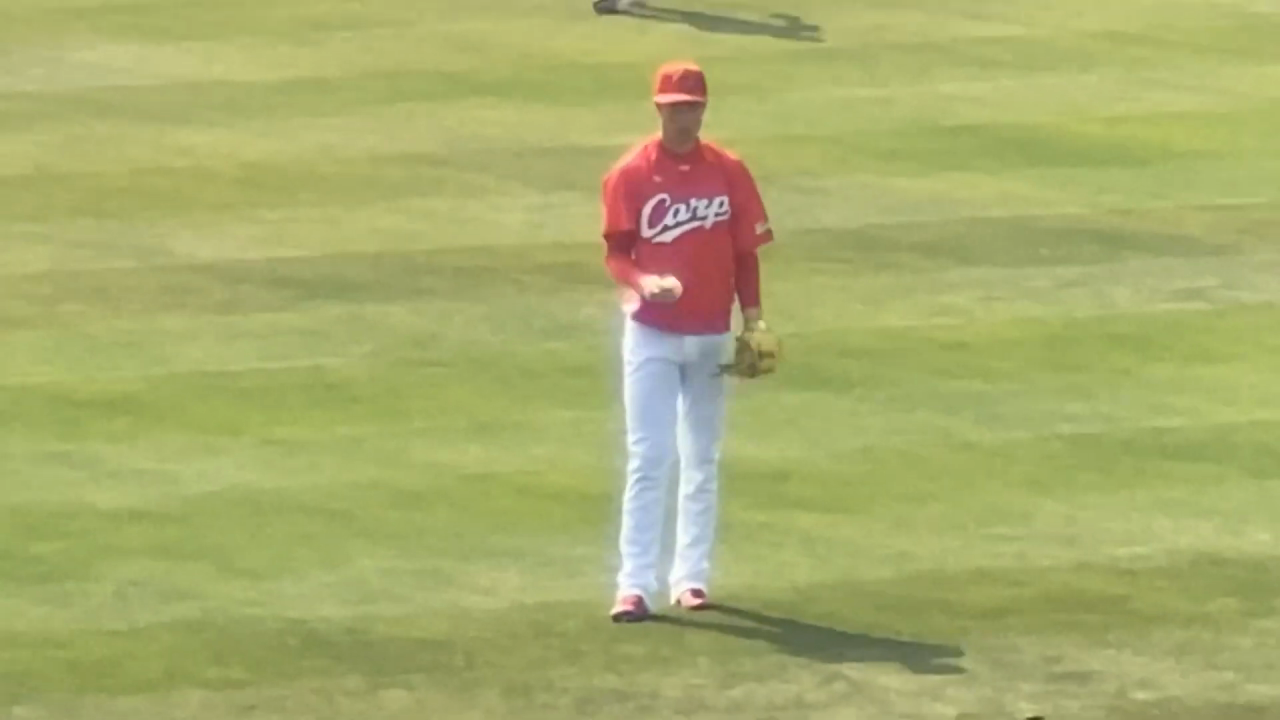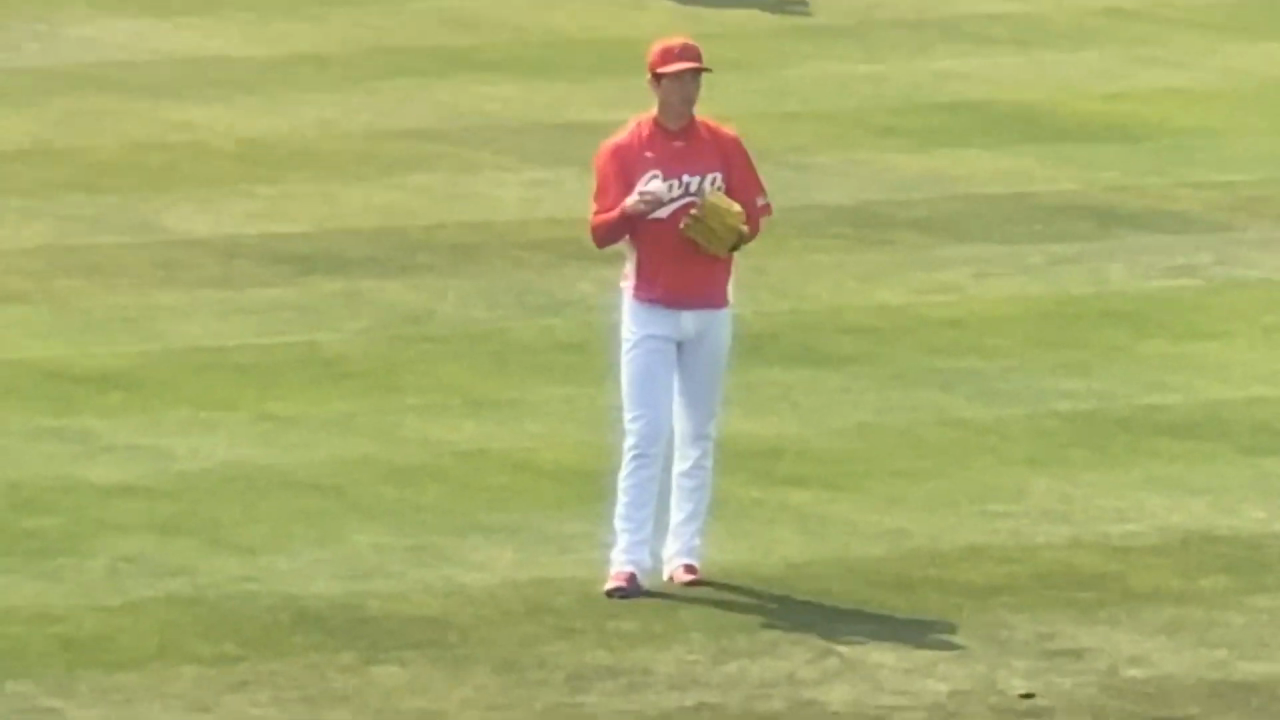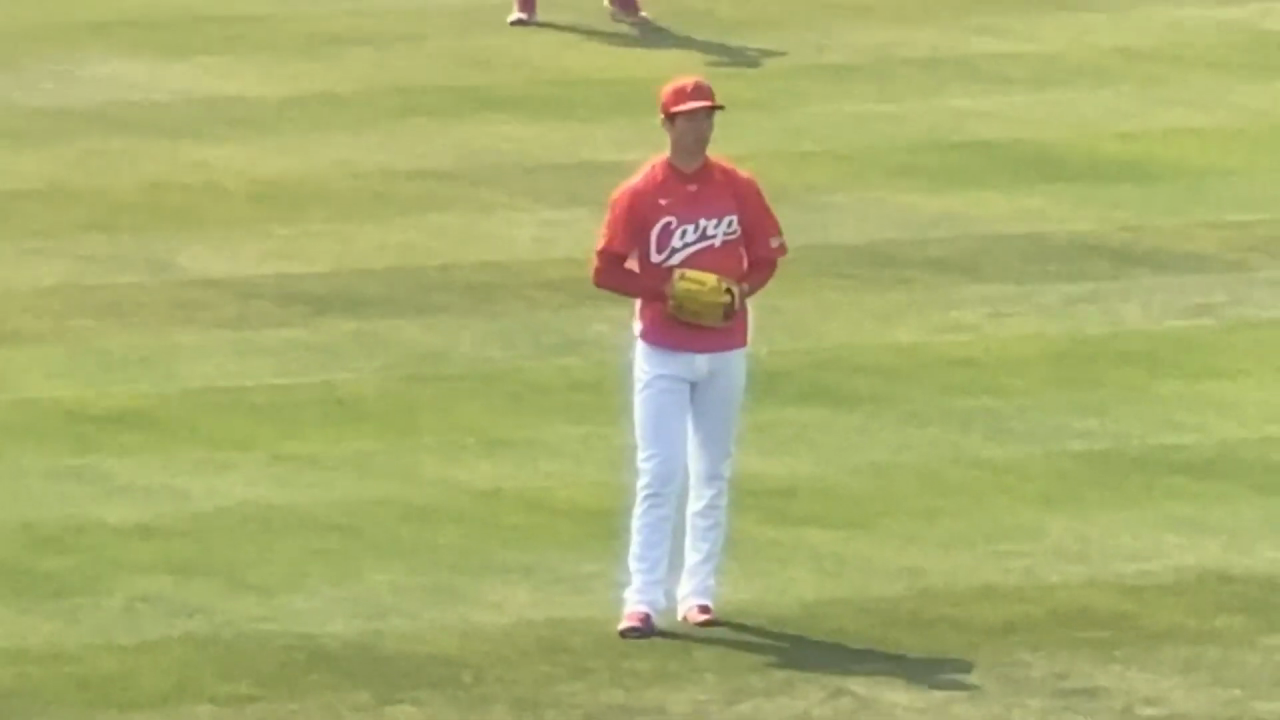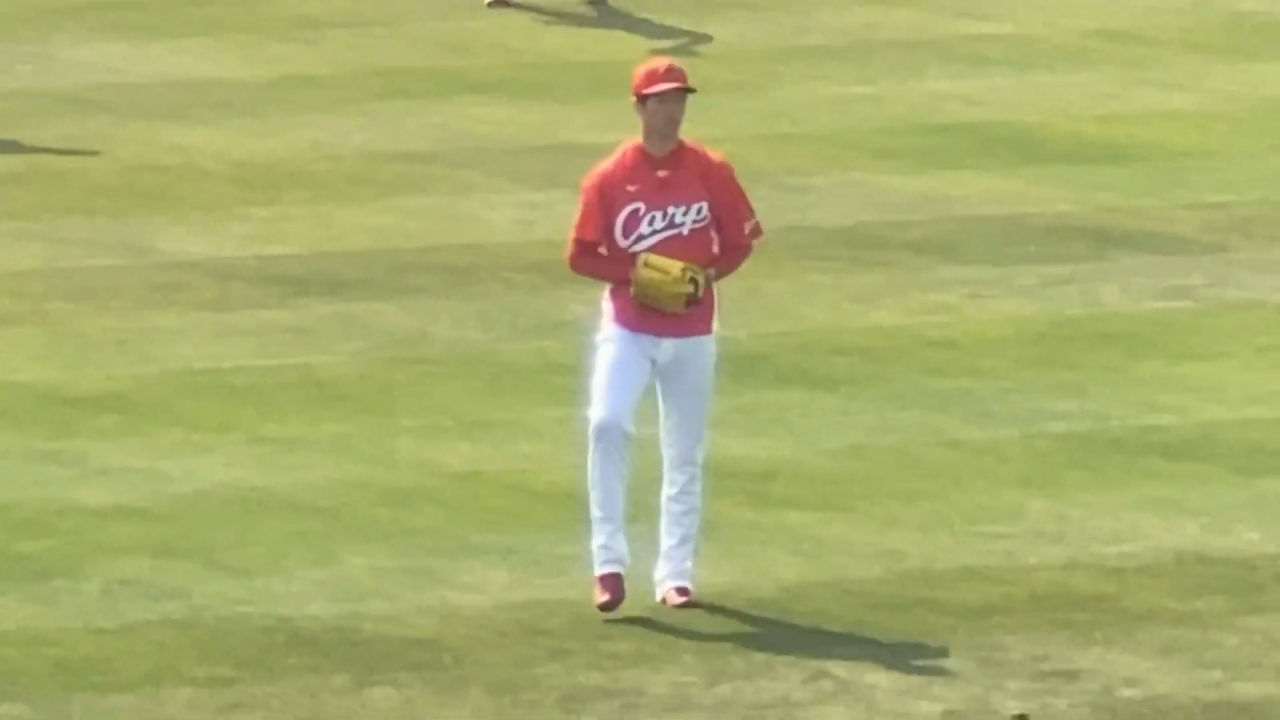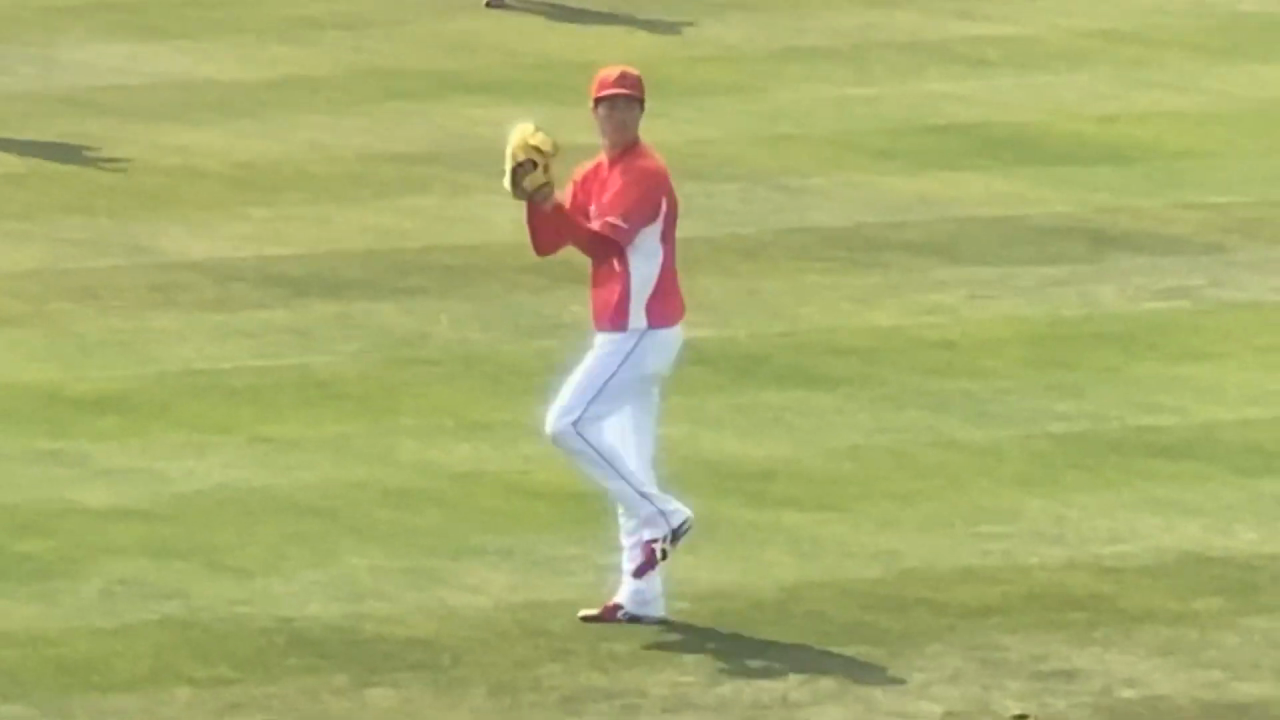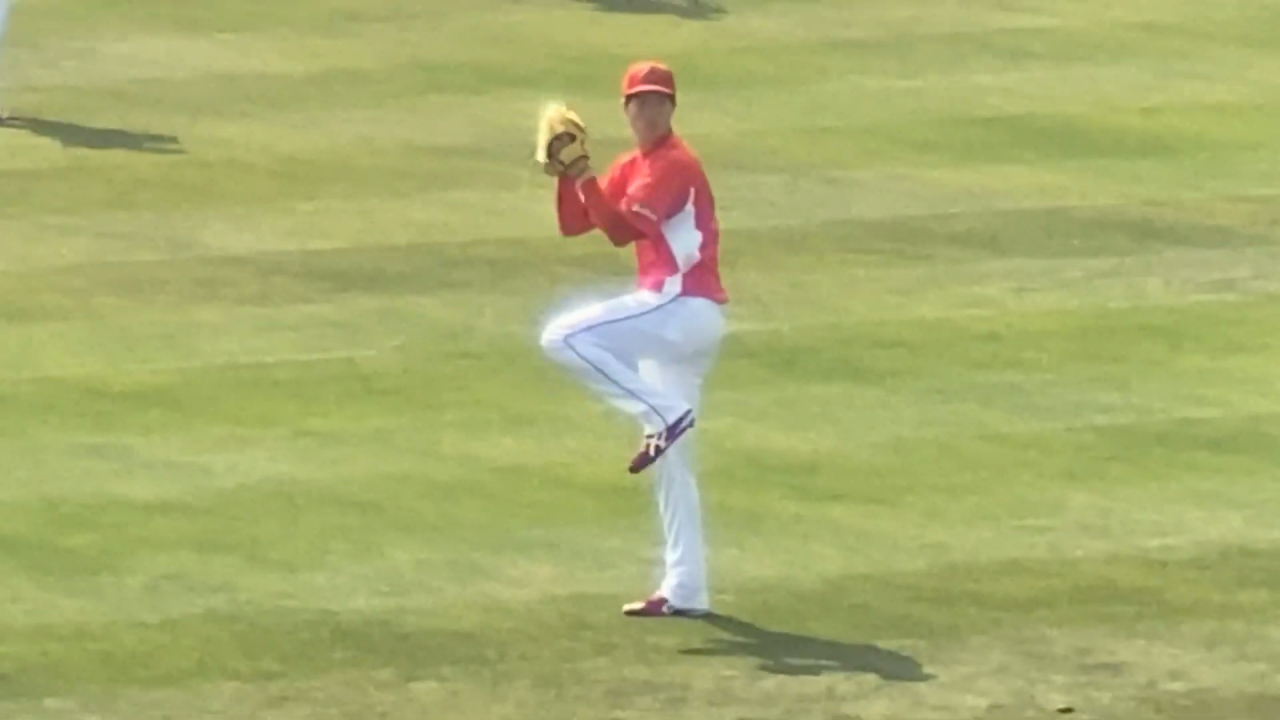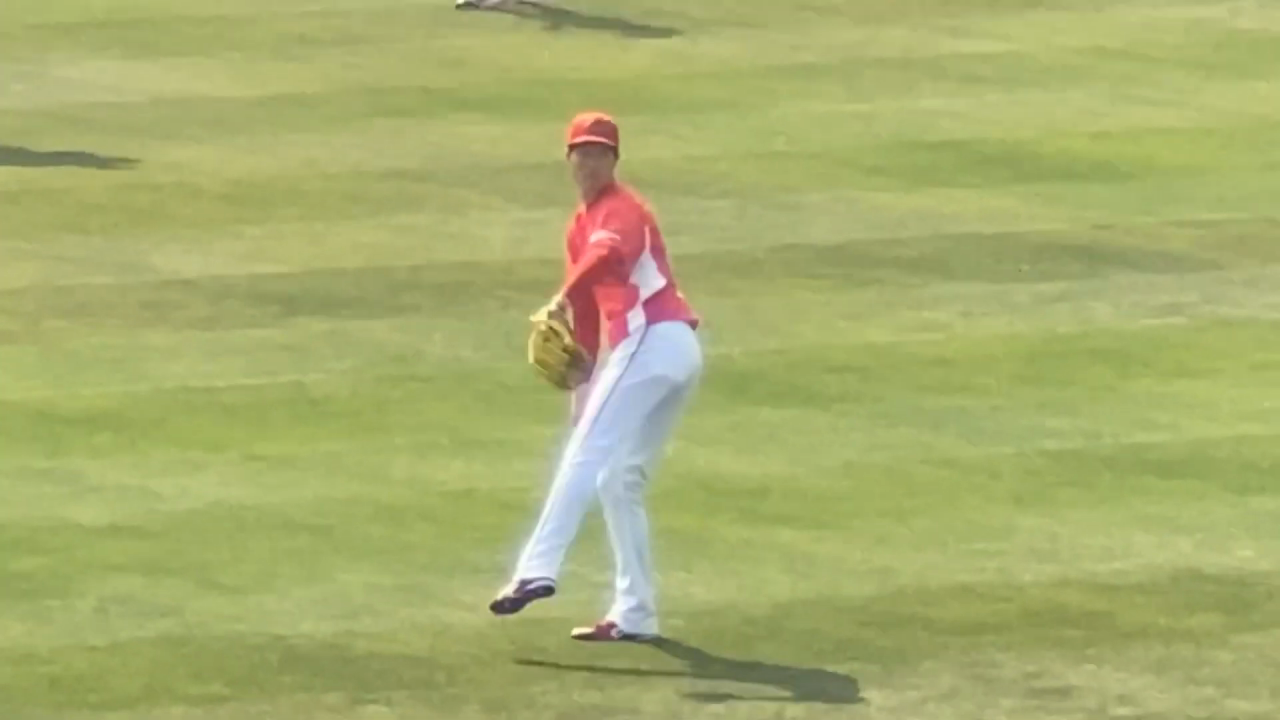
dt=0.7s
person 1, frame 1
left shoulder: (729, 170)
right shoulder: (629, 173)
left elbow: (745, 252)
right elbow: (616, 253)
left wrist: (752, 314)
right wrist: (641, 285)
left hip: (712, 335)
right hip: (651, 333)
left knee: (702, 460)
right knee: (649, 459)
left ankle: (690, 576)
right ankle: (635, 584)
person 1, frame 2
left shoulder: (724, 144)
right shoulder: (622, 149)
left elbow: (752, 219)
right elbow: (600, 233)
right wrist: (634, 207)
left hip: (710, 310)
right hip: (648, 309)
left knee: (698, 435)
right knee: (645, 434)
left ankle: (683, 552)
right ankle: (628, 560)
person 1, frame 3
left shoulder: (739, 187)
right shoulder: (637, 193)
left elbow: (767, 258)
right elbow: (605, 271)
left wrist: (740, 290)
right wrist: (663, 289)
left hip: (725, 351)
right hip: (662, 352)
left knee: (713, 475)
right knee: (659, 474)
left ankle: (698, 593)
right ankle: (642, 600)
person 1, frame 4
left shoulder: (712, 170)
right shoulder: (608, 177)
left elbow: (741, 241)
right elbow: (580, 256)
left wrist: (706, 275)
right wrist: (632, 274)
left hip: (692, 334)
right hip: (627, 329)
left knee: (685, 457)
right knee: (606, 422)
left ankle: (675, 574)
right ankle: (609, 558)
person 1, frame 5
left shoulder: (645, 173)
right shoulder: (590, 174)
left elbow: (602, 243)
right elbow: (546, 244)
left wrist: (553, 204)
right wrist: (535, 198)
left hip: (642, 329)
right hip: (618, 330)
left knee: (567, 425)
right knee: (627, 458)
left ankle: (661, 517)
right ankle: (641, 595)
person 1, frame 6
left shoulder: (673, 162)
right shoulder: (629, 167)
left elbow: (623, 228)
right elbow: (575, 223)
left wrist: (586, 181)
right wrist: (568, 176)
left hip: (680, 307)
right hip: (683, 314)
left knee: (562, 337)
right knee: (671, 459)
left ankle: (661, 418)
right ankle: (684, 590)
person 1, frame 7
left shoulder: (621, 207)
right shoulder: (581, 223)
left elbow: (613, 254)
right elbow: (588, 305)
left wrist: (563, 299)
right wrist: (585, 381)
left hip: (654, 340)
right hip: (674, 350)
left knee: (587, 453)
right knee: (620, 484)
left ankle: (539, 568)
right ankle: (635, 615)
